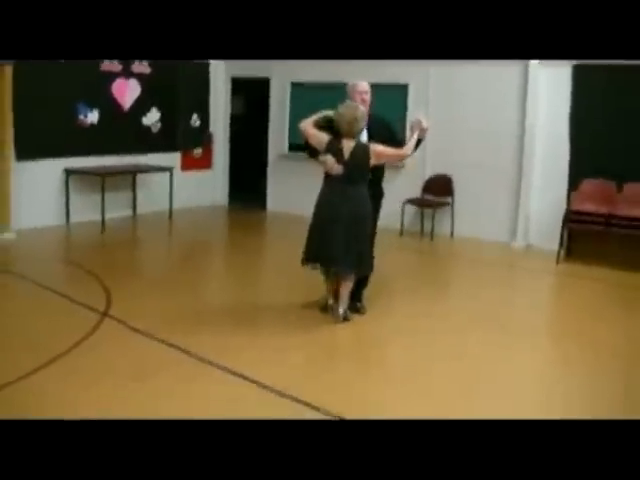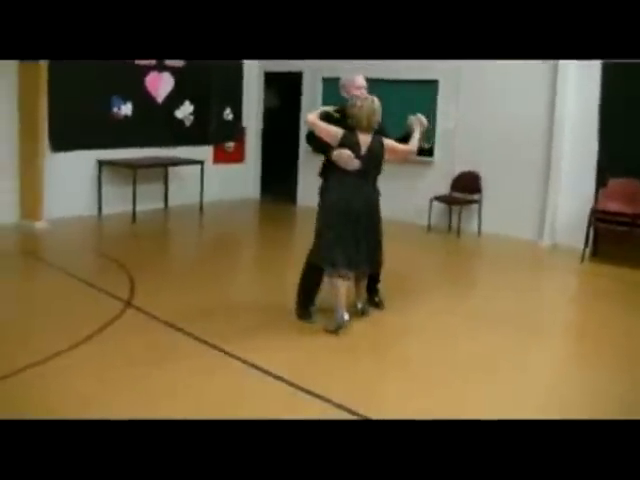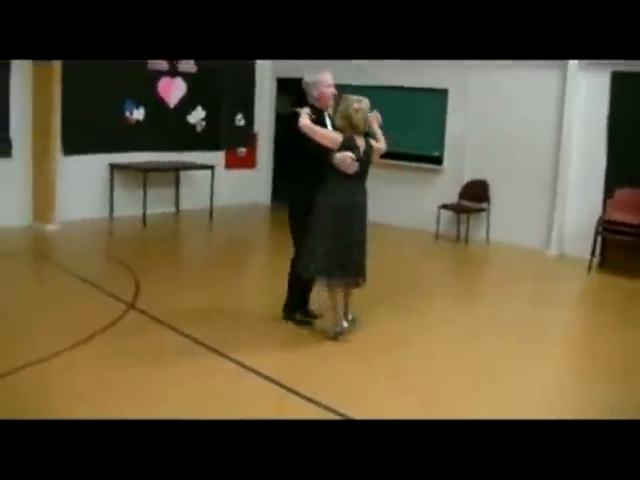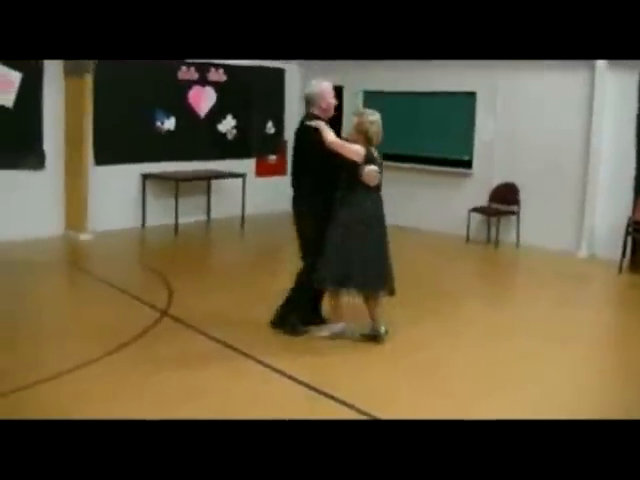
dt=0.5s
person 1, frame 1
left shoulder: (381, 125)
right shoulder: (335, 122)
left elbow: (400, 151)
right elbow: (312, 142)
left wrist: (418, 137)
right wrist: (321, 157)
left hip: (371, 193)
left ankle: (356, 296)
right ankle: (333, 290)
person 1, frame 2
right shoulder: (332, 117)
right elbow: (313, 137)
left wrist: (412, 133)
right wrist: (332, 152)
left ankle: (372, 290)
right ankle: (305, 301)
person 1, frame 3
left shoulder: (327, 117)
right elbow: (307, 145)
right wrist: (333, 157)
right hip: (305, 196)
right knee: (305, 251)
left ankle: (297, 303)
right ankle: (295, 307)
person 1, frame 4
left shoulder: (314, 126)
right shoulder: (311, 129)
left elbow: (330, 156)
right elbow: (332, 159)
right wrist: (361, 171)
left hip: (317, 203)
right hip: (311, 206)
left knee: (320, 259)
right knee: (315, 261)
left ankle: (310, 313)
right ankle: (286, 316)
person 2, frame 1
left shoulder: (328, 144)
right shoulder: (370, 151)
left elbow: (304, 126)
right elbow: (404, 153)
left wrist: (323, 114)
right wrist: (416, 134)
left hip: (330, 204)
right hip: (357, 206)
left knee: (327, 251)
right knee: (350, 256)
left ankle: (330, 298)
right ankle: (342, 306)
person 2, frame 2
left shoulder: (342, 137)
right shoulder: (383, 145)
left elbow: (310, 120)
right elbow: (411, 149)
left wrist: (323, 110)
right wrist: (418, 129)
left hip: (339, 202)
right hip: (366, 203)
left knee: (336, 257)
right knee: (362, 253)
left ankle: (341, 312)
right ankle: (361, 302)
person 2, frame 3
left shoulder: (339, 140)
right shoulder: (369, 145)
left elbow: (305, 126)
right elbow: (383, 146)
left wrist: (305, 112)
right wrist: (375, 127)
left hip: (334, 206)
right hip: (356, 207)
left knee: (331, 263)
right knee: (348, 260)
left ankle: (339, 322)
right ankle: (347, 315)
person 2, frame 4
left shoulder: (359, 153)
right shoulder: (373, 154)
left elbow: (332, 141)
left wrist: (321, 125)
left hip: (354, 219)
right hip: (371, 218)
left knee: (337, 268)
right knee: (367, 272)
left ankle: (337, 320)
right ankle: (376, 326)
